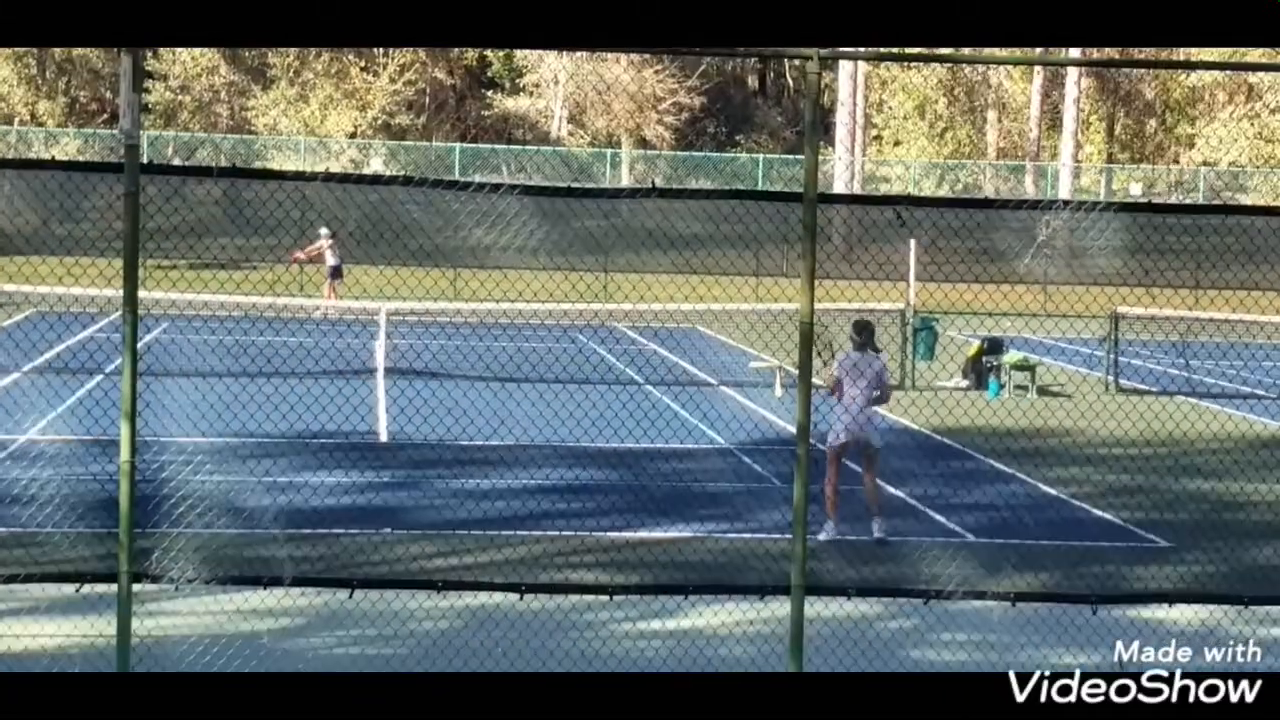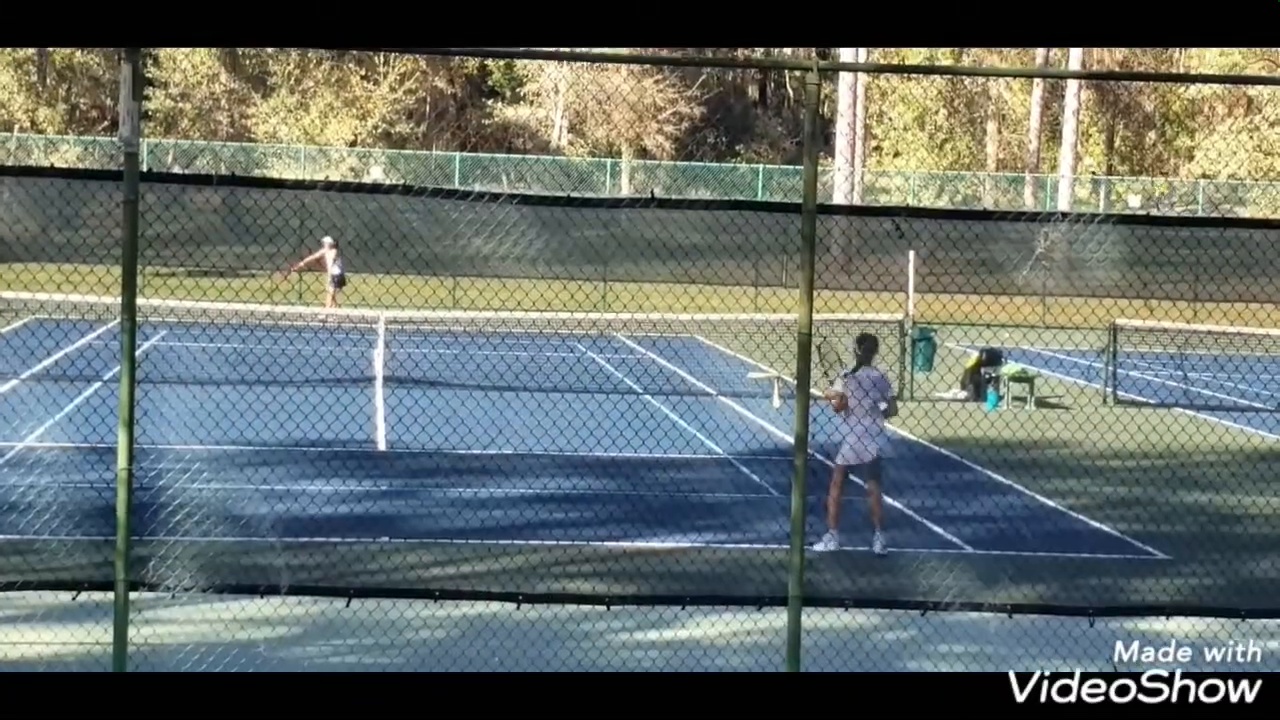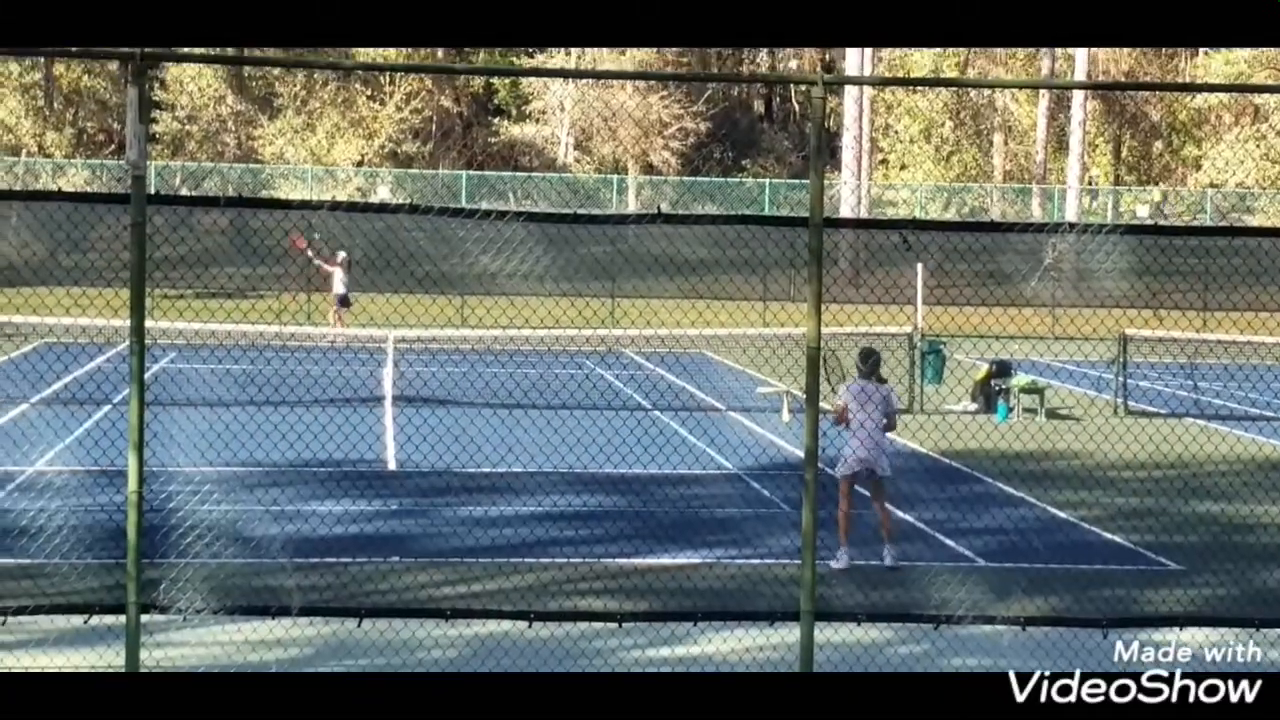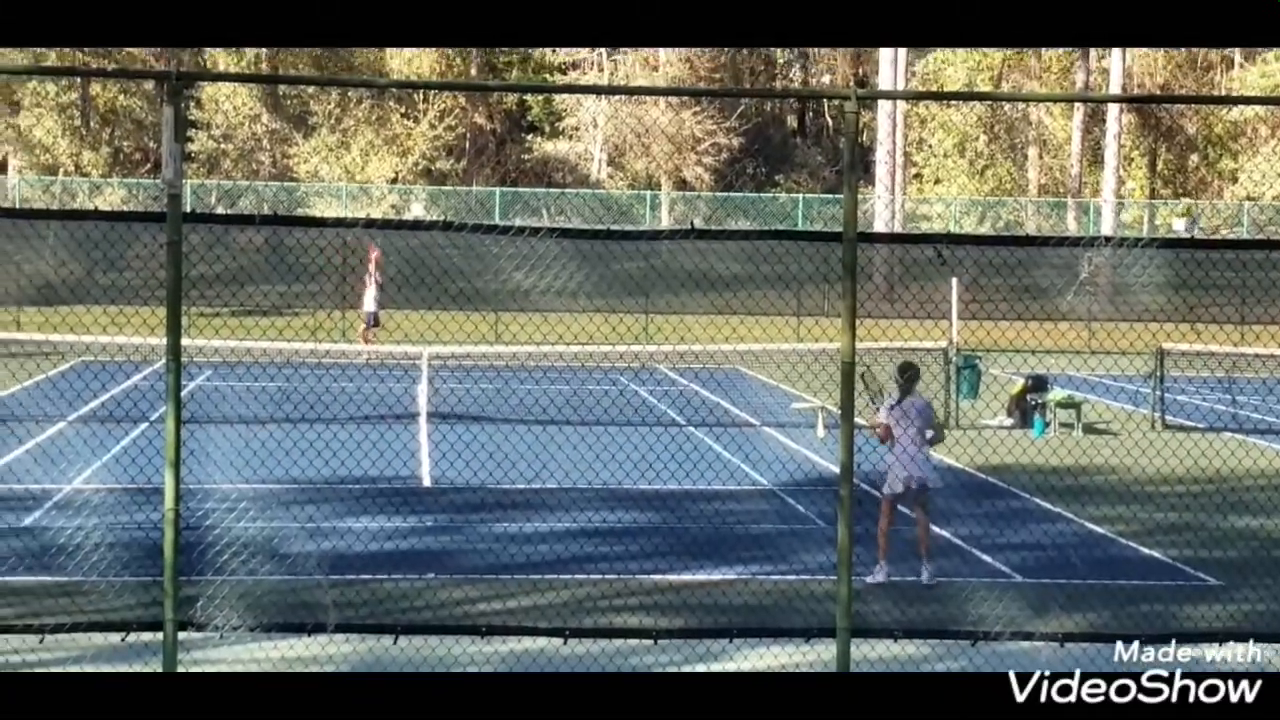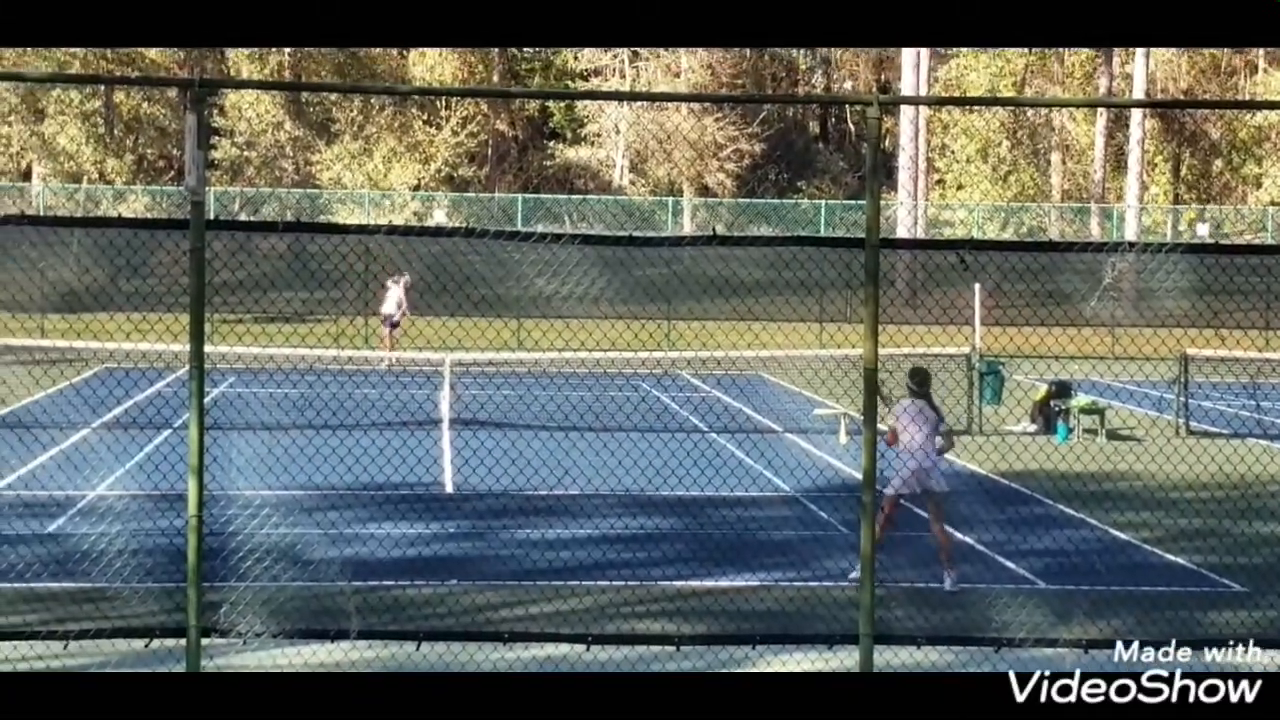
dt=0.4s
person 1, frame 1
left shoulder: (843, 360)
right shoulder: (878, 362)
left elbow: (831, 389)
right elbow: (884, 395)
left hip: (843, 421)
right hip: (865, 421)
left knee: (833, 473)
right knee: (869, 474)
left ankle: (832, 525)
right ankle: (877, 523)
person 1, frame 2
left shoulder: (846, 376)
right shoulder: (881, 377)
left elbow: (839, 407)
right elbow: (892, 409)
left wrist: (831, 397)
left hip: (854, 437)
right hip: (875, 437)
left knee: (836, 486)
right knee: (874, 488)
left ankle: (832, 536)
right ankle: (879, 538)
person 1, frame 3
left shoulder: (848, 389)
right shoulder: (886, 391)
left elbow: (839, 420)
right elbow: (892, 424)
left wrist: (838, 414)
left hip: (854, 449)
right hip: (878, 449)
left knee: (845, 501)
right knee: (878, 502)
left ankle: (843, 553)
right ankle: (888, 550)
person 1, frame 4
left shoulder: (889, 405)
right shoulder: (925, 404)
left elbow: (883, 436)
right elbow: (939, 436)
left wrist: (877, 426)
left hip: (898, 466)
right hip: (921, 466)
left knee: (886, 517)
right knee: (921, 517)
left ankle: (882, 567)
right ankle: (926, 568)
person 1, frame 5
left shoulder: (899, 408)
right shoulder: (934, 410)
left elbow: (891, 440)
right elbow: (948, 442)
left hip: (905, 468)
right hip: (929, 468)
left knee: (884, 517)
right knee: (937, 522)
right ankle: (949, 574)
